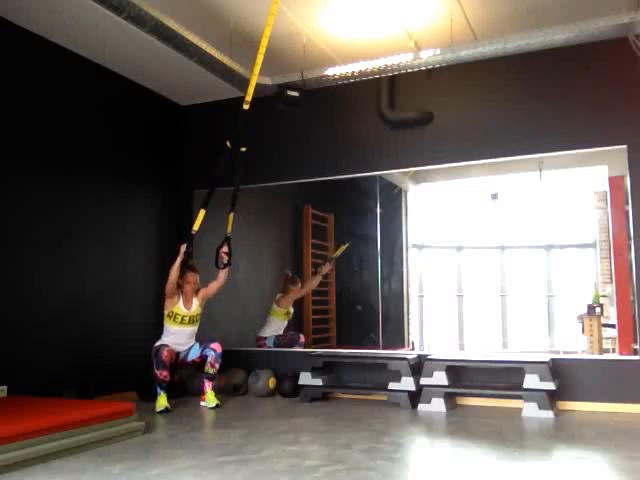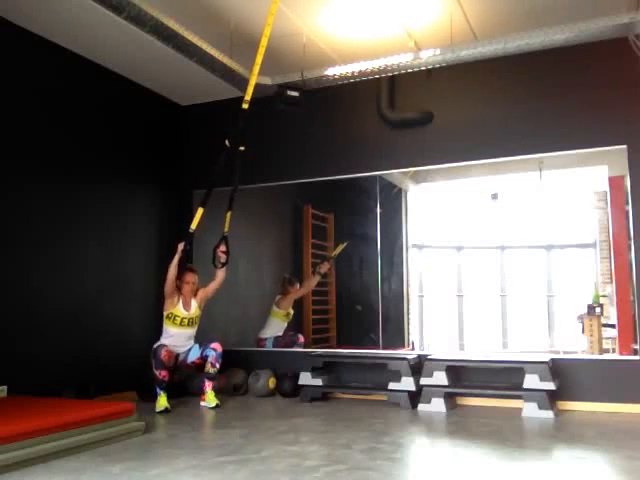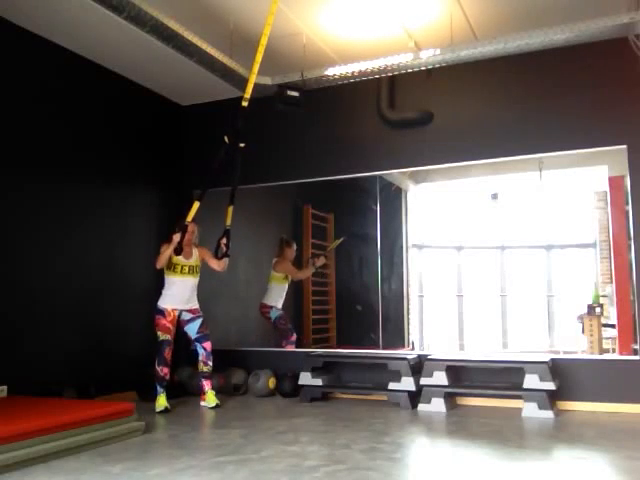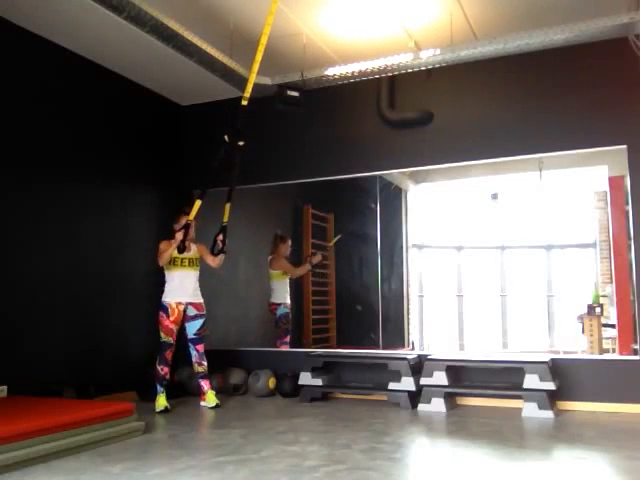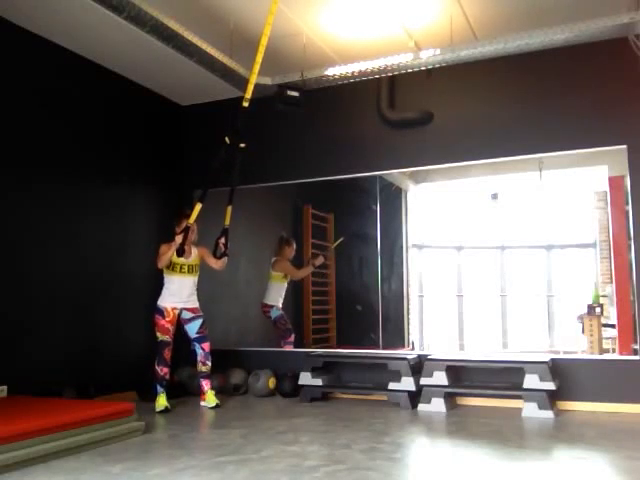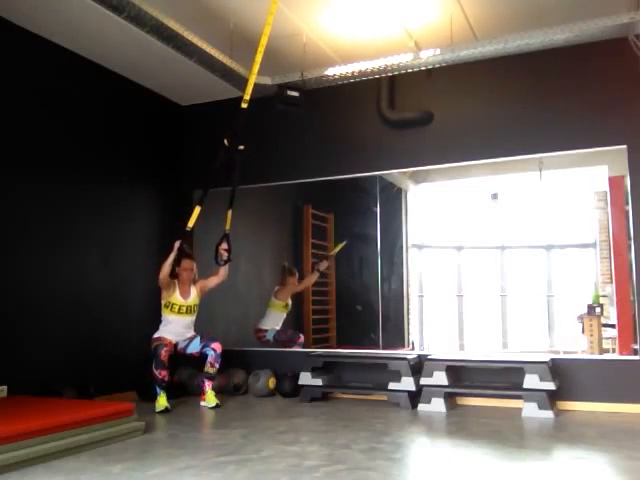
dt=0.5s
person 1, frame 1
left shoulder: (200, 297)
right shoulder: (172, 298)
left elbow: (220, 281)
right elbow: (171, 281)
left wrist: (225, 261)
right wrist: (180, 257)
left hip: (189, 349)
right hip: (167, 347)
left knee: (215, 348)
right knee: (164, 353)
left ankle: (207, 393)
right ankle: (161, 395)
person 1, frame 2
left shoulder: (199, 298)
right shoulder: (171, 298)
left elbow: (217, 281)
right elbow: (169, 281)
left wrist: (222, 259)
right wrist: (178, 255)
left hip: (187, 351)
right hip: (167, 349)
left knee: (215, 348)
right knee: (162, 353)
left ankle: (207, 394)
right ankle: (161, 396)
person 1, frame 3
left shoulder: (200, 252)
right shoulder: (168, 249)
left elbow: (221, 267)
right elbow: (159, 264)
left wrist: (225, 250)
right wrist: (174, 244)
left hip: (190, 309)
right hip: (166, 309)
left knee: (205, 345)
right knee: (165, 348)
left ankle: (207, 393)
right ankle: (161, 396)
person 1, frame 4
left shoulder: (199, 248)
right shoulder: (166, 245)
left elbow: (216, 263)
right elbow: (161, 262)
left wrist: (222, 247)
right wrist: (176, 242)
left hip: (195, 303)
right hip: (172, 303)
left knee: (197, 346)
right knee: (167, 347)
left ankle: (206, 393)
right ankle: (161, 395)
person 1, frame 5
left shoulder: (200, 251)
right shoulder: (167, 248)
left elbow: (219, 265)
right elbow: (160, 264)
right wrist: (175, 245)
left hip: (191, 307)
right hip: (167, 306)
left knee: (203, 345)
right knee: (165, 347)
left ankle: (206, 393)
right ankle: (161, 395)
person 1, frame 6
left shoulder: (199, 288)
right shoulder: (169, 288)
left elbow: (221, 277)
right elbow: (162, 276)
left wrist: (224, 257)
right wrist: (174, 253)
left hip: (187, 338)
right hip: (165, 337)
left knee: (215, 347)
right knee: (161, 352)
left ankle: (206, 393)
right ankle: (161, 396)
